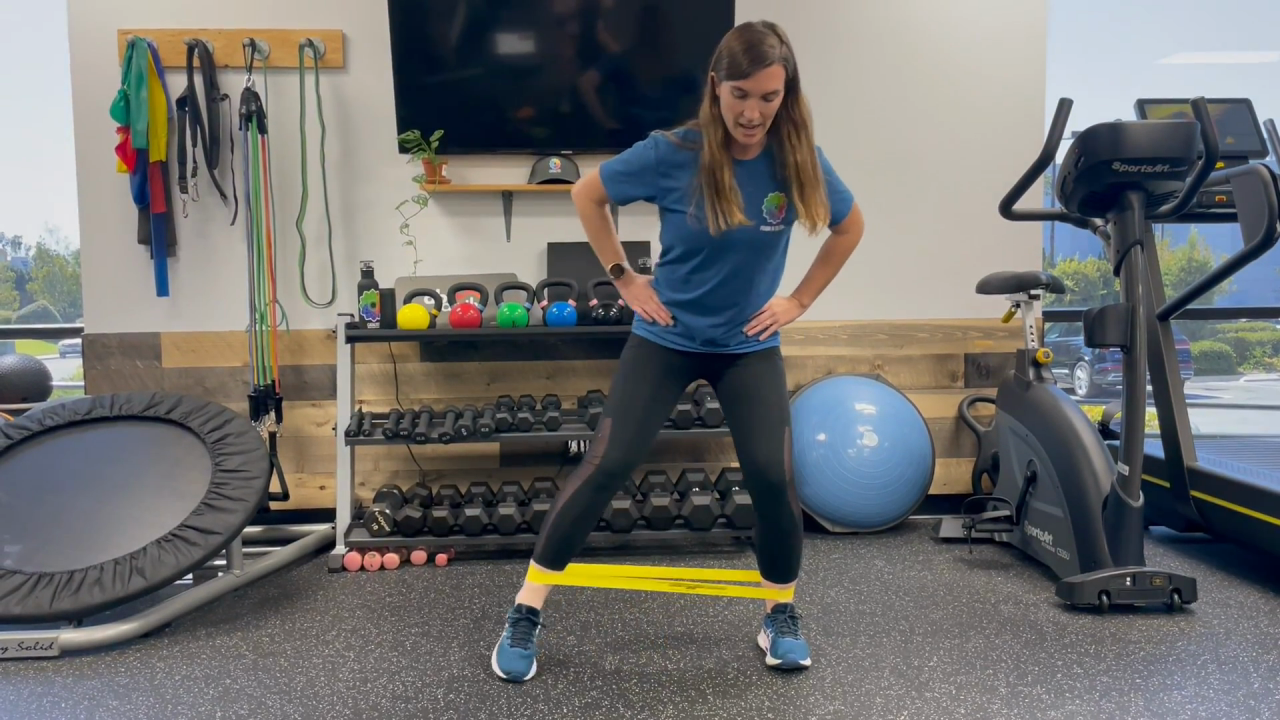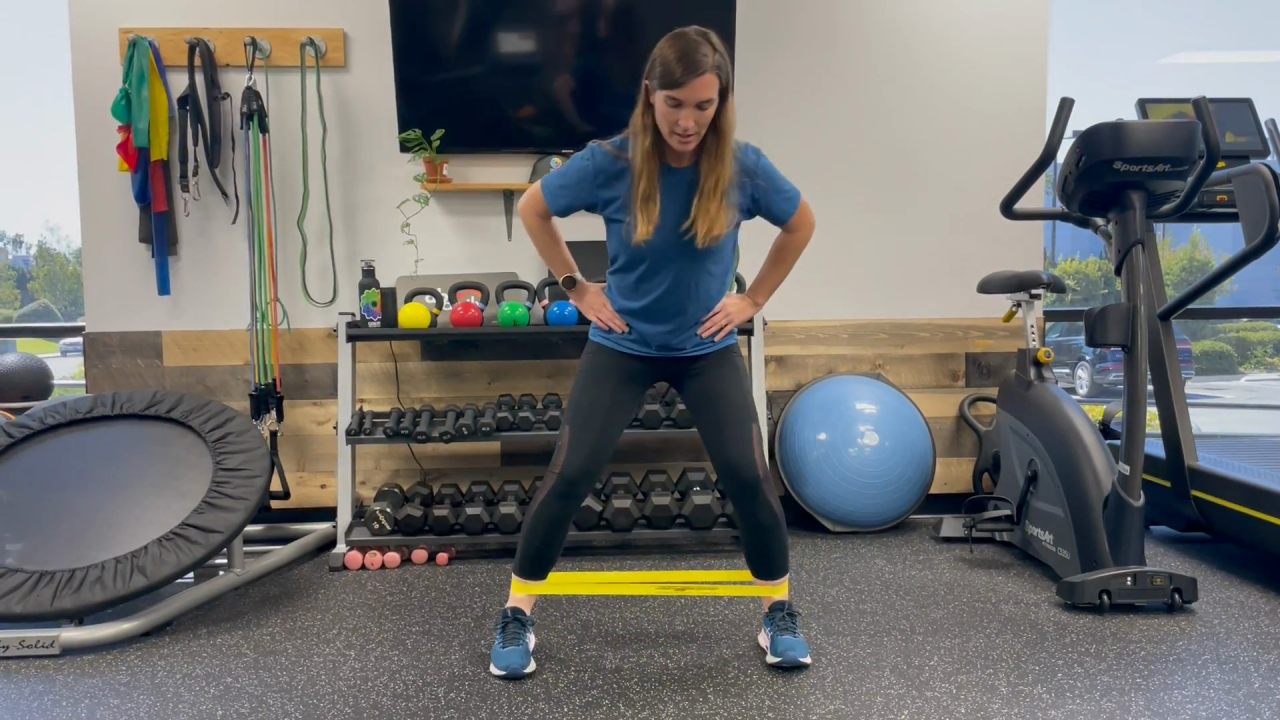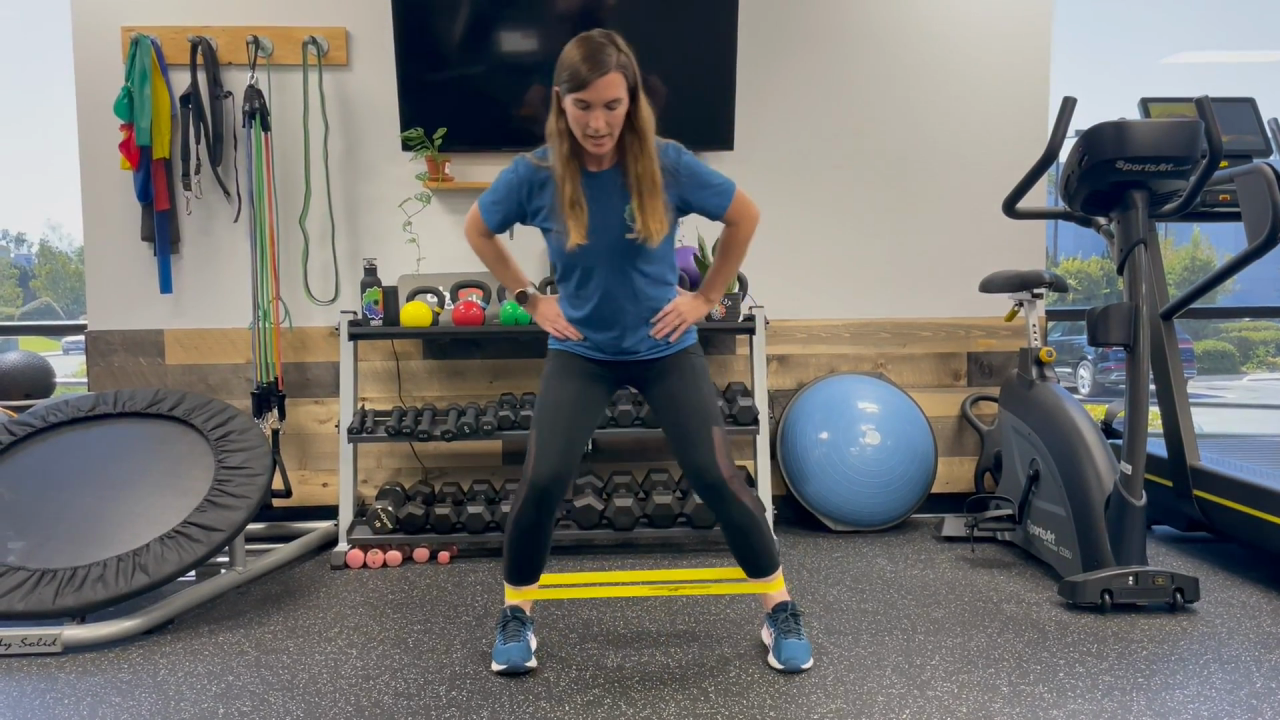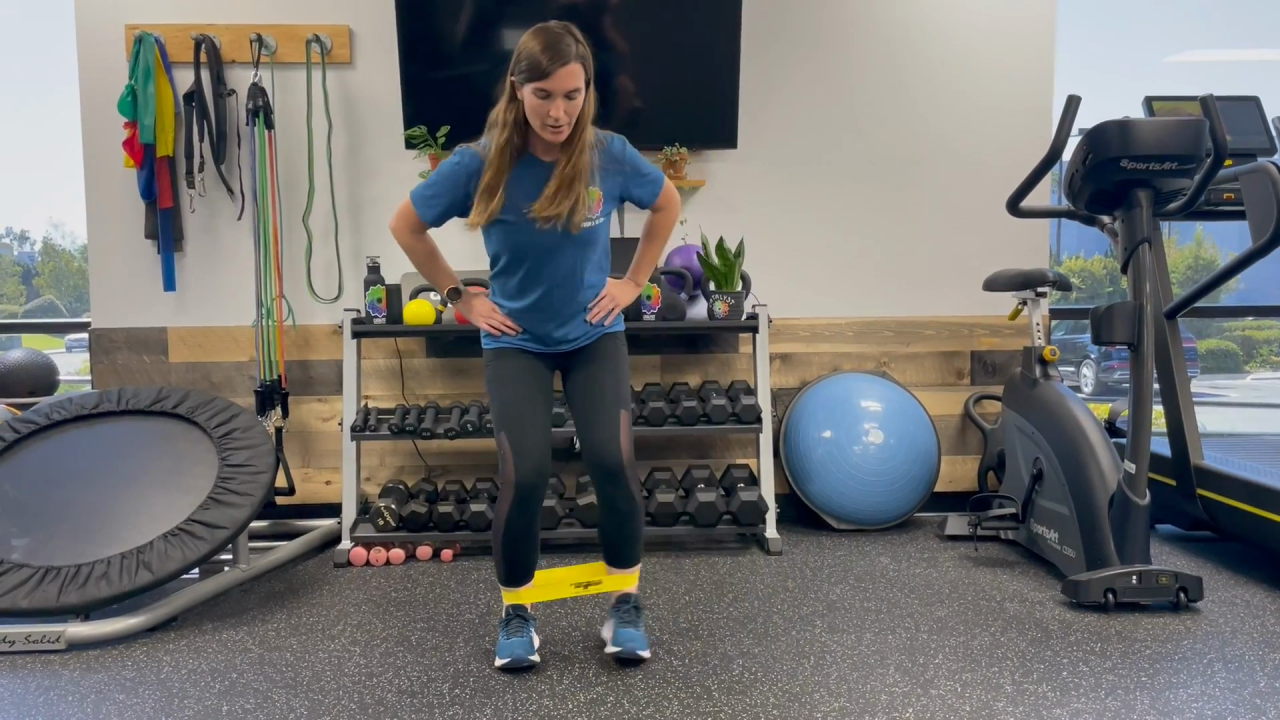
dt=0.5s
person 1, frame 1
left shoulder: (801, 164)
right shoulder: (672, 154)
left elbow: (850, 227)
right elbow: (587, 195)
left wrist: (799, 299)
right wrist: (623, 278)
left hip: (749, 346)
right hip: (664, 338)
left knee: (772, 478)
right knee: (607, 465)
left ankle: (781, 615)
right ankle: (526, 608)
person 1, frame 2
left shoulder: (742, 166)
right shoulder: (609, 163)
left elbow: (801, 224)
right elbow: (531, 210)
left wrist: (753, 299)
right wrist: (576, 287)
left hip: (707, 345)
right hip: (621, 343)
left knee: (747, 474)
right knee: (571, 475)
left ankle: (779, 612)
right ankle: (517, 613)
person 1, frame 3
left shoulder: (667, 164)
right shoulder: (535, 174)
left elbow: (744, 215)
right elbow: (477, 230)
left wrist: (705, 297)
right wrist: (530, 299)
left hip: (664, 347)
right hip: (580, 350)
left knee: (715, 477)
right knee: (543, 480)
left ankle: (780, 608)
right ankle: (515, 613)
person 1, frame 4
left shoulder: (610, 155)
right shoulder: (479, 164)
left elbow: (668, 205)
right elbow: (405, 225)
left wrist: (633, 282)
right wrist: (460, 297)
left hip: (594, 334)
right hip: (515, 341)
left knee: (612, 462)
right knee: (526, 475)
left ankle: (626, 599)
right ankle: (515, 611)
